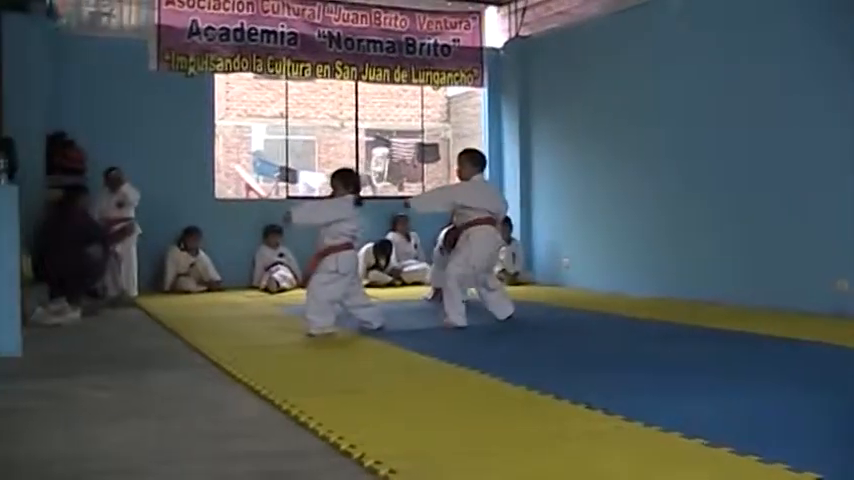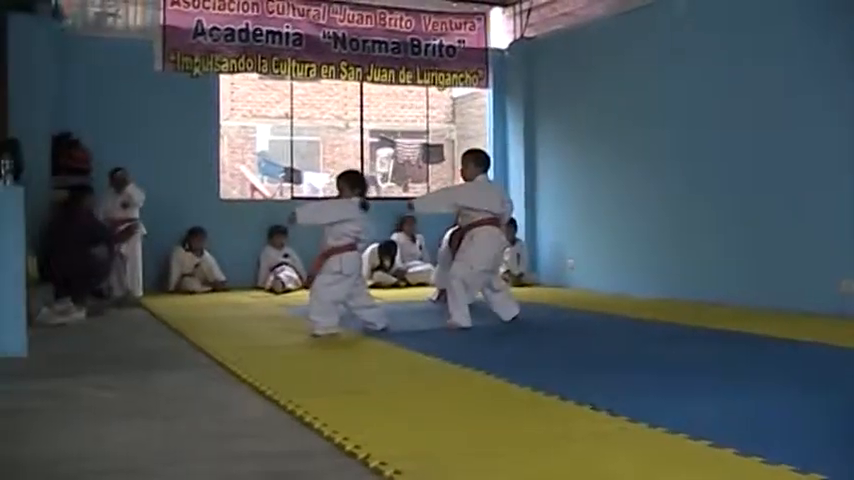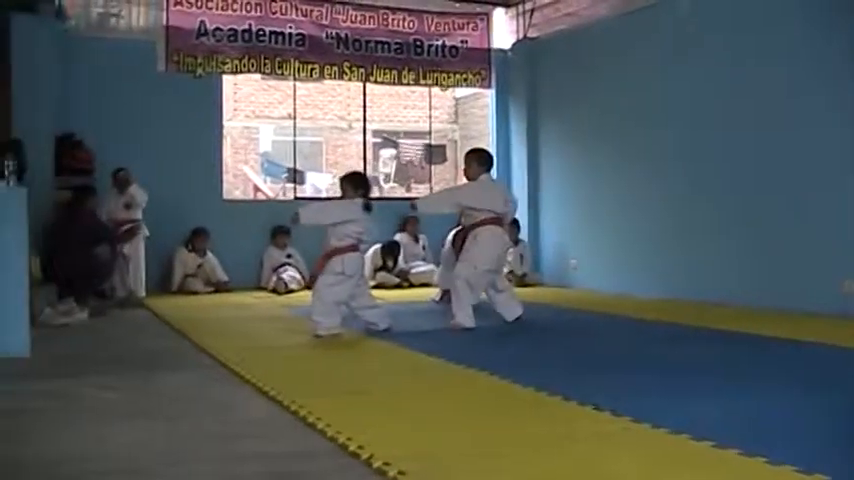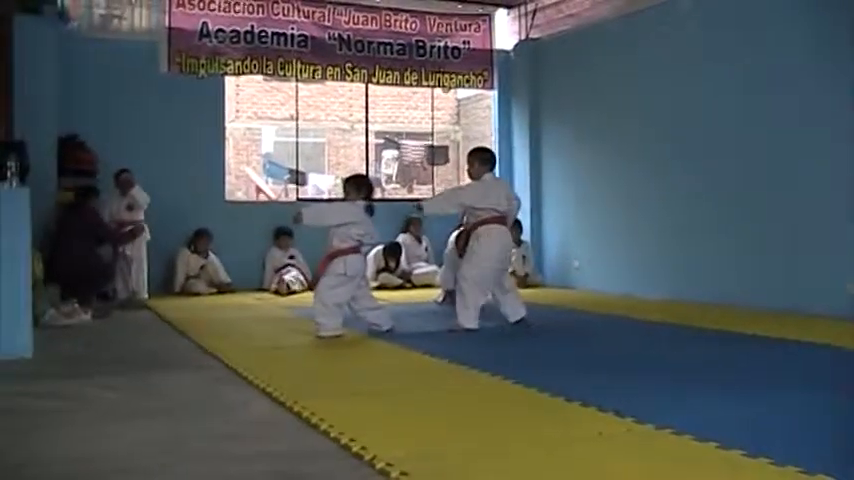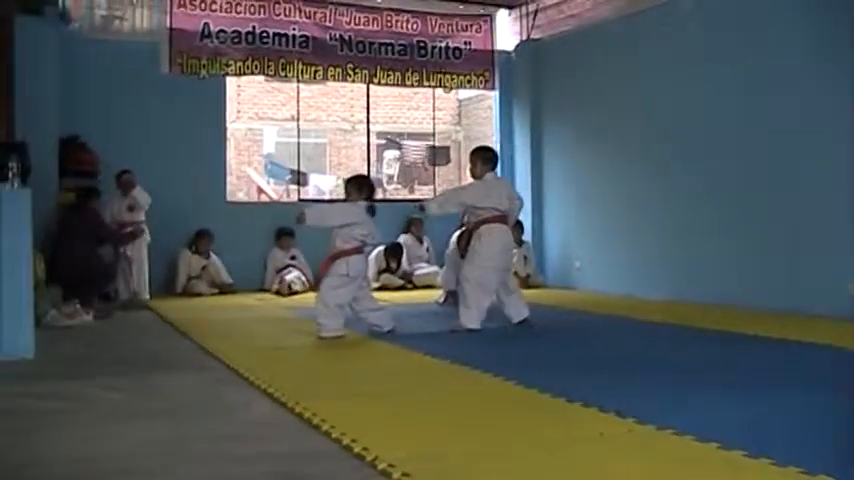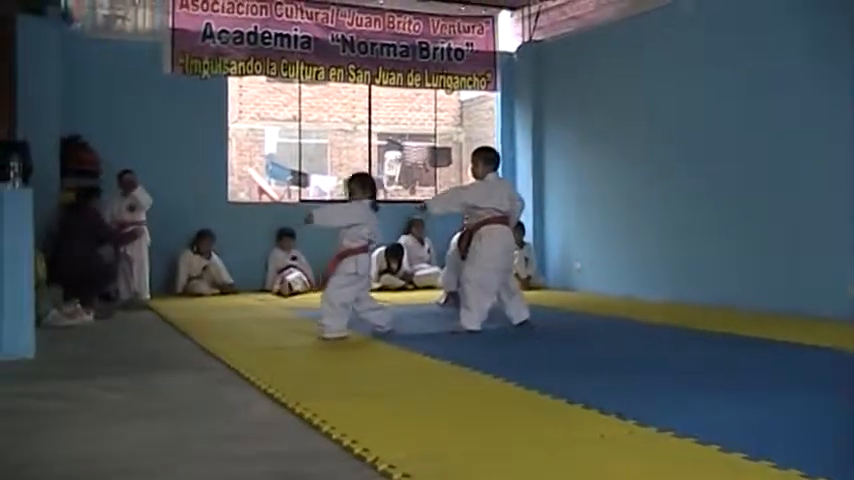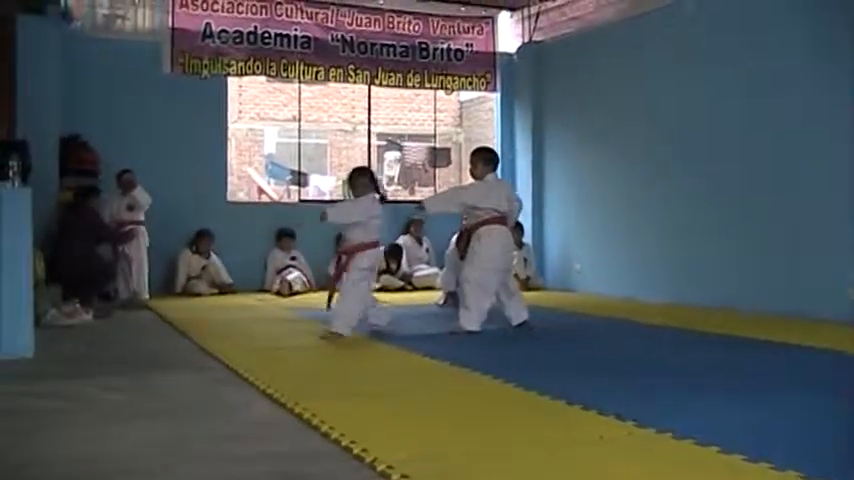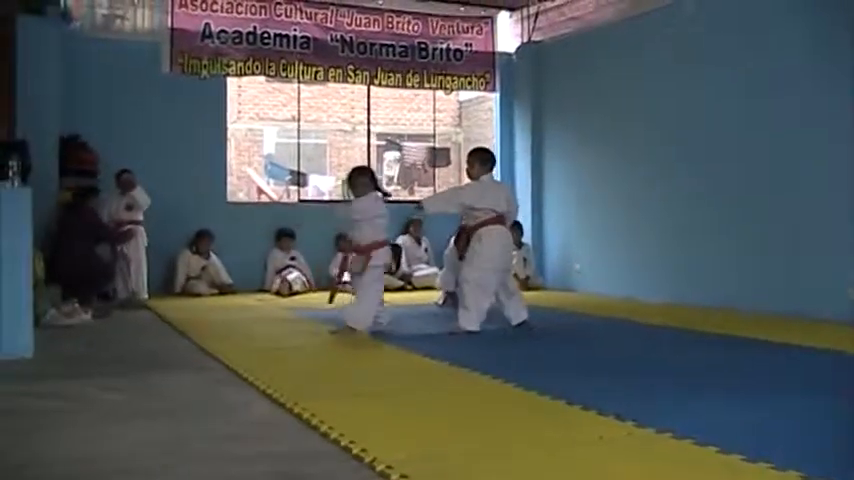
dt=0.1s
person 1, frame 1
left shoulder: (465, 189)
right shoulder: (490, 189)
left elbow: (440, 196)
right elbow: (502, 207)
left wrist: (412, 202)
left hip: (476, 237)
right hip: (489, 236)
left knee: (452, 275)
right knee: (485, 278)
left ankle: (455, 319)
right ankle: (505, 311)
person 1, frame 2
left shoulder: (468, 190)
right shoulder: (494, 189)
left elbow: (444, 197)
right elbow: (507, 208)
left wrist: (416, 204)
left hip: (480, 238)
right hip: (493, 237)
left knee: (457, 276)
right knee: (489, 278)
left ankle: (459, 320)
right ankle: (511, 312)
person 1, frame 3
left shoulder: (471, 189)
right shoulder: (497, 188)
left elbow: (447, 198)
right elbow: (510, 206)
left wrist: (419, 204)
left hip: (483, 237)
right hip: (497, 236)
left knee: (461, 276)
right knee: (493, 278)
left ankle: (463, 320)
right ankle: (514, 313)
person 1, frame 4
left shoulder: (475, 188)
right shoulder: (502, 186)
left elbow: (452, 198)
right elbow: (514, 205)
left wrist: (425, 206)
left hip: (486, 237)
right hip: (500, 235)
left knee: (468, 277)
right knee: (499, 278)
left ankle: (467, 322)
right ankle: (518, 314)
person 1, frame 5
left shoulder: (477, 188)
right shoulder: (503, 185)
left elbow: (453, 198)
right elbow: (516, 204)
left wrist: (428, 205)
left hip: (487, 236)
right hip: (502, 234)
left knee: (471, 277)
right knee: (502, 278)
left ankle: (470, 322)
right ankle: (520, 315)
person 1, frame 6
left shoulder: (479, 188)
right shoulder: (505, 186)
left elbow: (455, 197)
right elbow: (517, 205)
left wrist: (429, 204)
left hip: (488, 237)
right hip: (503, 235)
left knee: (472, 278)
right knee: (504, 279)
left ankle: (471, 323)
right ankle: (521, 316)
person 1, frame 7
left shoulder: (477, 188)
right shoulder: (504, 187)
left elbow: (453, 197)
right elbow: (515, 207)
left wrist: (426, 204)
left hip: (486, 237)
right hip: (501, 235)
left knee: (471, 278)
right knee: (503, 279)
left ankle: (470, 323)
right ankle: (520, 317)
person 1, frame 8
left shoulder: (475, 189)
right shoulder: (500, 188)
left elbow: (452, 197)
right elbow: (512, 208)
left wrist: (425, 204)
left hip: (486, 238)
right hip: (500, 236)
left knee: (470, 279)
right knee: (502, 279)
left ankle: (469, 324)
right ankle: (519, 316)
person 2, frame 1
left shoulder: (341, 205)
right shoulder: (349, 206)
left elbow: (316, 210)
left wrist: (293, 214)
left hip: (336, 258)
right hip: (345, 256)
left knee: (319, 290)
right knee: (353, 293)
left ankle: (321, 326)
right ankle: (373, 320)
person 2, frame 2
left shoulder: (346, 207)
right shoulder: (356, 208)
left elbow: (320, 210)
left wrist: (297, 215)
left hip: (340, 259)
right hip: (349, 258)
left knee: (323, 290)
right knee: (356, 294)
left ankle: (325, 326)
right ankle: (377, 321)
person 2, frame 3
left shoulder: (348, 208)
right shoulder: (361, 211)
left elbow: (322, 210)
right elbow: (364, 236)
left wrist: (301, 214)
left hip: (342, 260)
right hip: (352, 258)
left knee: (324, 291)
right knee: (359, 294)
left ankle: (327, 327)
right ankle: (380, 321)
person 2, frame 4
left shoulder: (351, 210)
right shoulder: (363, 213)
left elbow: (325, 211)
right elbow: (370, 238)
left wrist: (303, 214)
left hip: (344, 262)
right hip: (354, 260)
left knee: (326, 293)
right knee: (360, 296)
left ankle: (329, 328)
right ankle: (382, 323)
person 2, frame 5
left shoulder: (352, 210)
right shoulder: (364, 213)
left elbow: (328, 212)
right elbow: (372, 239)
left wrist: (306, 214)
left hip: (347, 262)
right hip: (355, 261)
left knee: (329, 294)
right knee: (361, 296)
left ankle: (331, 329)
right ankle: (383, 323)
person 2, frame 6
left shoulder: (359, 209)
right shoulder: (367, 211)
left elbow: (334, 213)
right elbow: (373, 237)
left wrist: (314, 216)
left hip: (353, 261)
right hip: (358, 260)
left knee: (334, 293)
right knee: (360, 297)
left ankle: (334, 330)
right ankle: (383, 323)
person 2, frame 7
left shoulder: (371, 203)
right shoulder: (358, 203)
left elbow: (345, 211)
left wrist: (328, 214)
left hip: (364, 256)
right hip: (354, 255)
left knee: (352, 292)
right knee: (361, 293)
left ankle: (340, 328)
right ankle: (379, 321)
person 2, frame 8
left shoulder: (374, 202)
right shoulder: (360, 203)
left elbow: (356, 210)
right wrist: (349, 244)
left hip: (374, 255)
right hip: (361, 255)
left knee: (368, 290)
right knee: (365, 290)
left ankle: (355, 323)
right ankle: (379, 320)
person 3, frame 1
left shoulder: (55, 213)
right shoulder: (79, 216)
right elbow: (106, 239)
right wrist: (124, 232)
left hip: (47, 269)
right hip: (67, 268)
left ankle: (58, 299)
right ankle: (73, 304)
person 3, frame 2
left shoulder: (61, 214)
right shoulder: (84, 216)
right elbow: (110, 239)
right wrist: (128, 231)
left hip: (52, 270)
right hip: (74, 269)
right knee: (102, 266)
left ankle: (63, 299)
right ankle: (78, 304)
person 3, frame 3
left shoulder: (64, 214)
right shoulder: (87, 216)
right elbow: (113, 239)
right wrist: (131, 232)
left hip: (54, 269)
right hip: (76, 269)
right knee: (105, 267)
left ankle: (66, 299)
right ankle: (81, 304)
person 3, frame 4
left shoulder: (66, 214)
right shoulder: (89, 216)
right elbow: (115, 239)
right wrist: (134, 233)
right hip: (79, 269)
right knee: (108, 269)
left ankle: (69, 300)
right ankle: (84, 306)
person 3, frame 5
left shoulder: (67, 215)
right shoulder: (91, 216)
right elbow: (115, 240)
right wrist: (134, 234)
right hip: (80, 270)
right knee: (109, 269)
left ankle: (71, 301)
right ankle: (86, 307)
person 3, frame 6
left shoulder: (69, 214)
right shoulder: (91, 216)
right elbow: (115, 239)
right wrist: (133, 234)
right hip: (80, 270)
right knee: (110, 269)
left ankle: (71, 301)
right ankle: (86, 306)
person 3, frame 7
left shoulder: (68, 213)
right shoulder: (89, 215)
right elbow: (114, 238)
right wrist: (129, 234)
right hip: (79, 269)
right knee: (109, 268)
left ankle: (71, 300)
right ankle: (85, 305)
person 3, frame 8
left shoulder: (66, 214)
right shoulder: (88, 216)
right elbow: (112, 238)
right wrist: (127, 234)
left hip: (57, 269)
right hip: (78, 269)
right knee: (108, 268)
left ankle: (70, 300)
right ankle: (84, 305)
person 4, frame 1
left shoulder: (126, 193)
right shoulder: (103, 197)
left elbow: (135, 199)
right elbow: (98, 216)
left wrist: (123, 184)
right wrist: (105, 223)
left knee: (127, 263)
right knee: (111, 264)
left ankle: (129, 292)
right ankle: (113, 292)
person 4, frame 2
left shoulder: (132, 194)
right shoulder: (108, 198)
left elbow: (140, 199)
right elbow: (103, 216)
left wrist: (128, 185)
right wrist: (110, 224)
left hip: (132, 232)
right hip: (115, 234)
left knee: (133, 263)
right knee: (116, 265)
left ankle: (134, 293)
right ankle: (118, 293)
person 4, frame 3
left shoulder: (135, 194)
right shoulder: (111, 198)
left elbow: (143, 200)
right elbow: (106, 217)
left wrist: (131, 185)
right wrist: (113, 225)
left knee: (135, 264)
right knee: (119, 265)
left ankle: (137, 293)
right ankle: (121, 293)
person 4, frame 4
left shoulder: (137, 196)
right shoulder: (113, 200)
left elbow: (145, 202)
right elbow: (108, 218)
left wrist: (133, 187)
right wrist: (115, 226)
left knee: (138, 265)
right knee: (121, 267)
left ankle: (140, 295)
right ankle: (123, 295)
person 4, frame 5
left shoulder: (138, 196)
right shoulder: (115, 201)
left elbow: (146, 203)
right elbow: (109, 219)
left wrist: (135, 188)
right wrist: (116, 227)
left knee: (139, 266)
right knee: (122, 267)
left ankle: (142, 295)
right ankle: (125, 295)
person 4, frame 6
left shoulder: (139, 196)
right shoulder: (115, 201)
left elbow: (147, 203)
right elbow: (109, 219)
left wrist: (136, 188)
right wrist: (117, 226)
left knee: (140, 265)
right knee: (123, 267)
left ankle: (142, 295)
right ankle: (125, 295)
person 4, frame 7
left shoulder: (138, 196)
right shoulder: (114, 200)
left elbow: (147, 203)
right elbow: (108, 218)
left wrist: (135, 188)
right wrist: (116, 226)
left hip: (136, 234)
left knee: (138, 265)
right knee: (122, 266)
left ankle: (141, 295)
right ankle: (124, 295)
person 4, frame 8
left shoulder: (137, 196)
right shoulder: (113, 199)
left elbow: (146, 203)
right elbow: (107, 218)
left wrist: (135, 188)
right wrist: (114, 226)
left hip: (135, 234)
left knee: (137, 265)
right knee: (120, 266)
left ankle: (140, 295)
right ankle: (123, 295)
